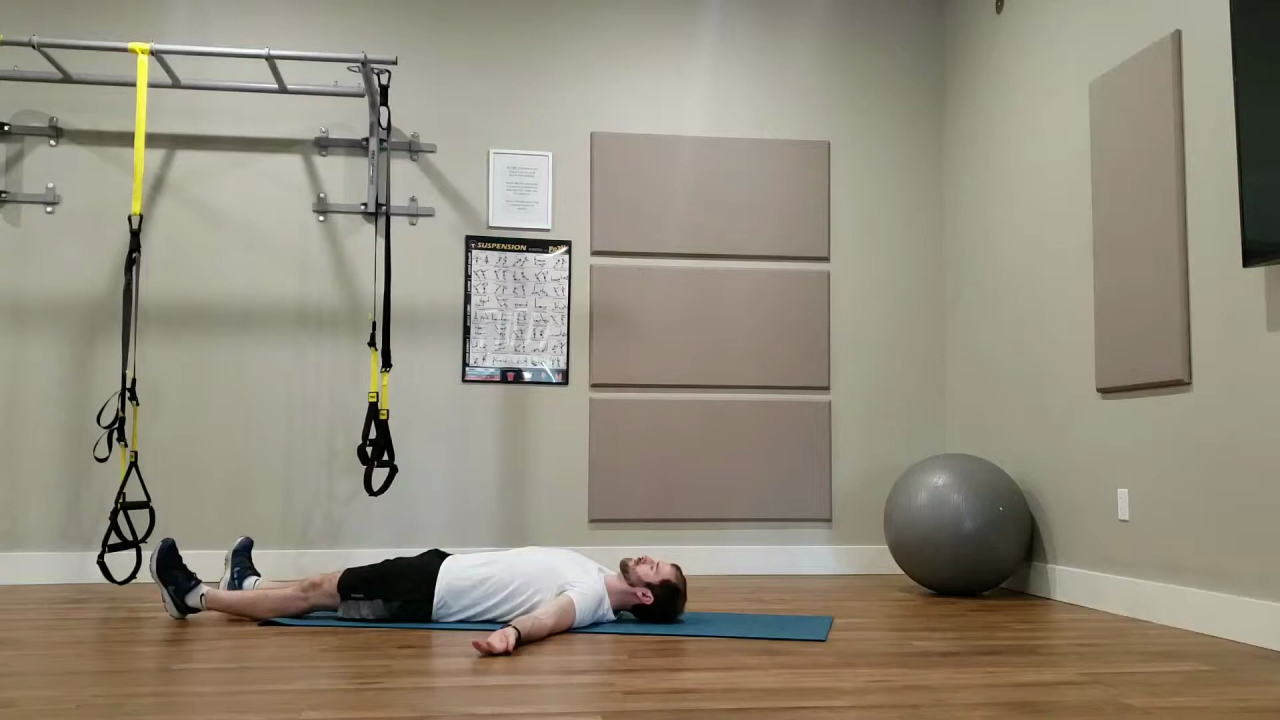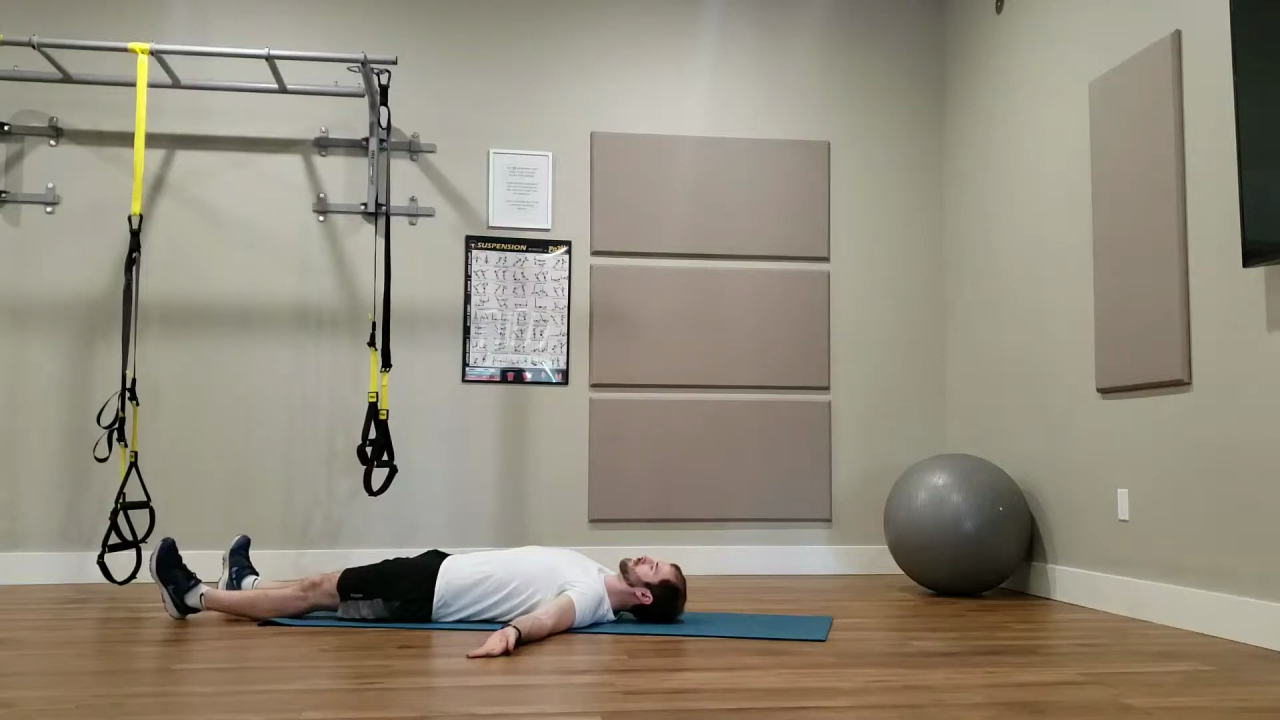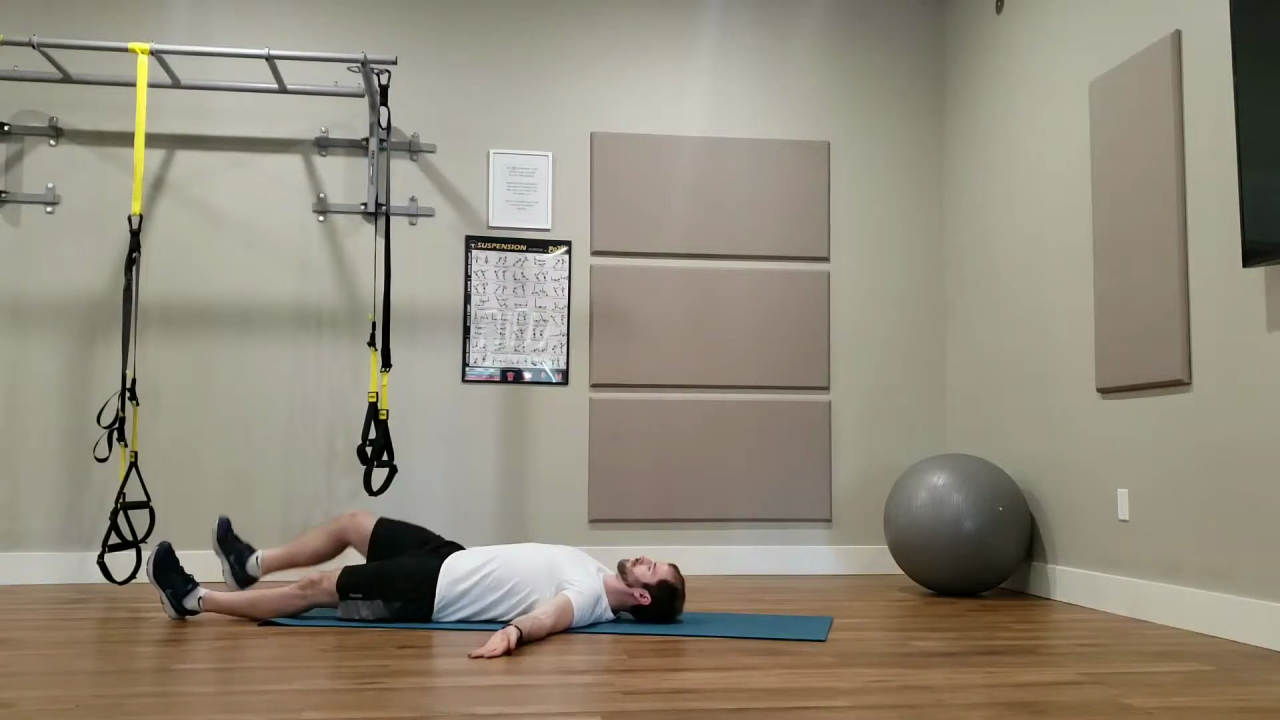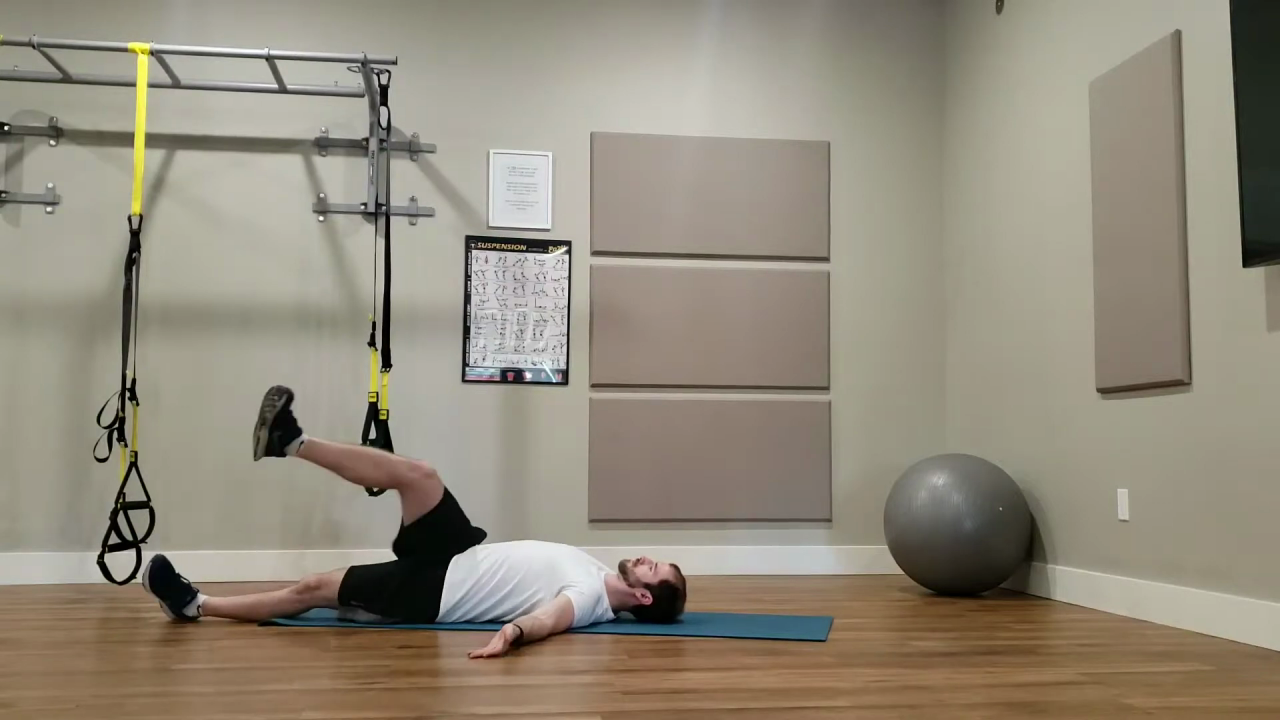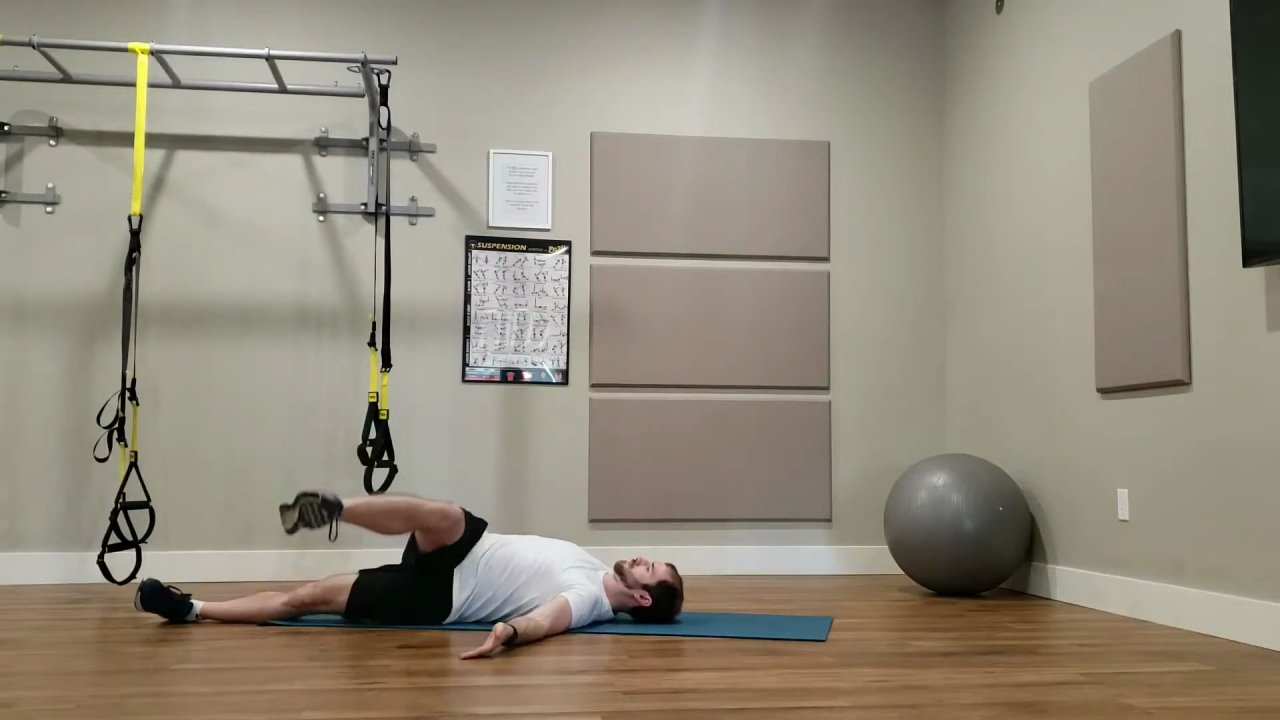
dt=0.5s
person 1, frame 1
left shoulder: (590, 599)
right shoulder: (594, 572)
left elbow: (551, 615)
left wrist: (512, 630)
left hip: (432, 595)
right hip: (444, 565)
left knee: (318, 592)
right knee: (332, 579)
left ankle: (195, 595)
right ankle: (251, 582)
person 1, frame 2
left shoulder: (590, 599)
right shoulder: (596, 575)
left elbow: (551, 616)
left wrist: (512, 630)
left hip: (432, 594)
right hip: (444, 567)
left knee: (316, 592)
right knee: (333, 577)
left ankle: (193, 595)
right ankle: (247, 582)
person 1, frame 3
left shoulder: (590, 597)
right shoulder: (596, 571)
left elbow: (552, 614)
left wrist: (514, 631)
left hip: (430, 593)
right hip: (451, 558)
left knee: (315, 588)
right knee: (351, 522)
left ankle: (193, 597)
right ankle: (251, 566)
person 1, frame 4
left shoulder: (589, 599)
right shoulder: (595, 571)
left elbow: (552, 616)
left wrist: (516, 631)
left hip: (433, 593)
right hip: (460, 556)
left knee: (326, 577)
right knee: (408, 489)
left ankle: (204, 586)
right ankle: (281, 460)
person 1, frame 5
left shoulder: (589, 598)
right shoulder: (596, 568)
left elbow: (548, 617)
left wrist: (509, 630)
left hip: (440, 598)
right hip: (463, 555)
